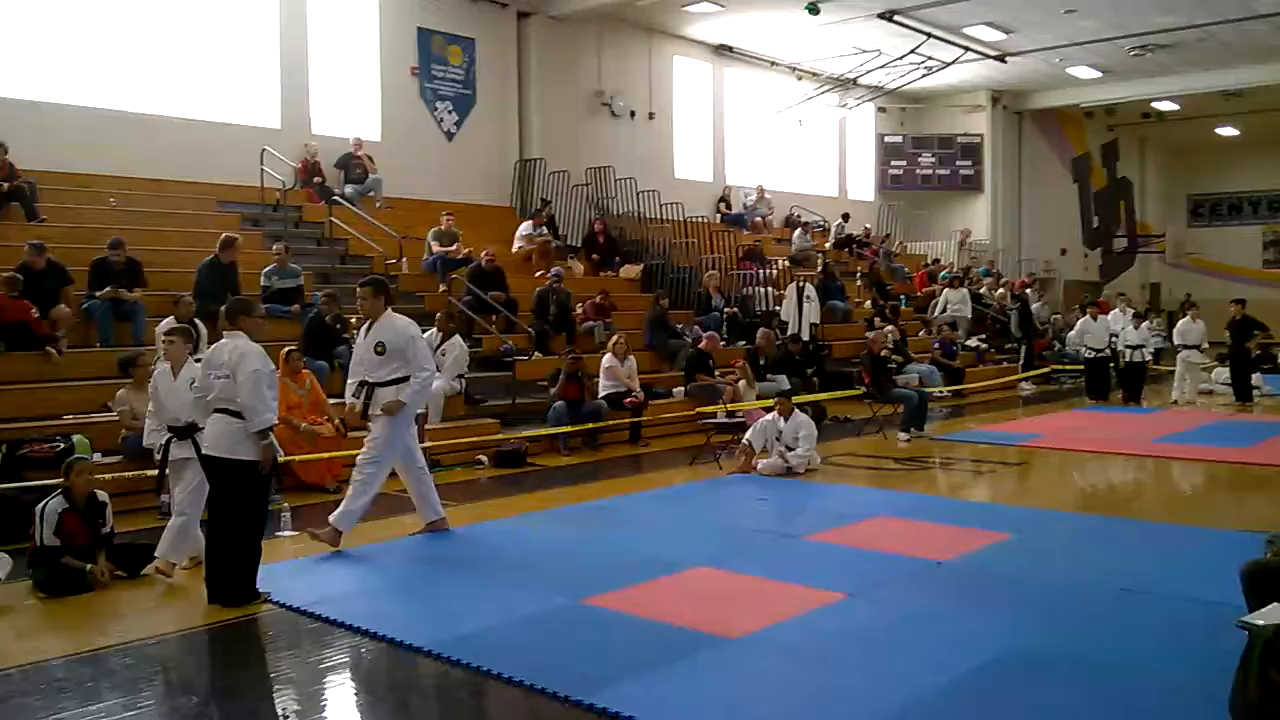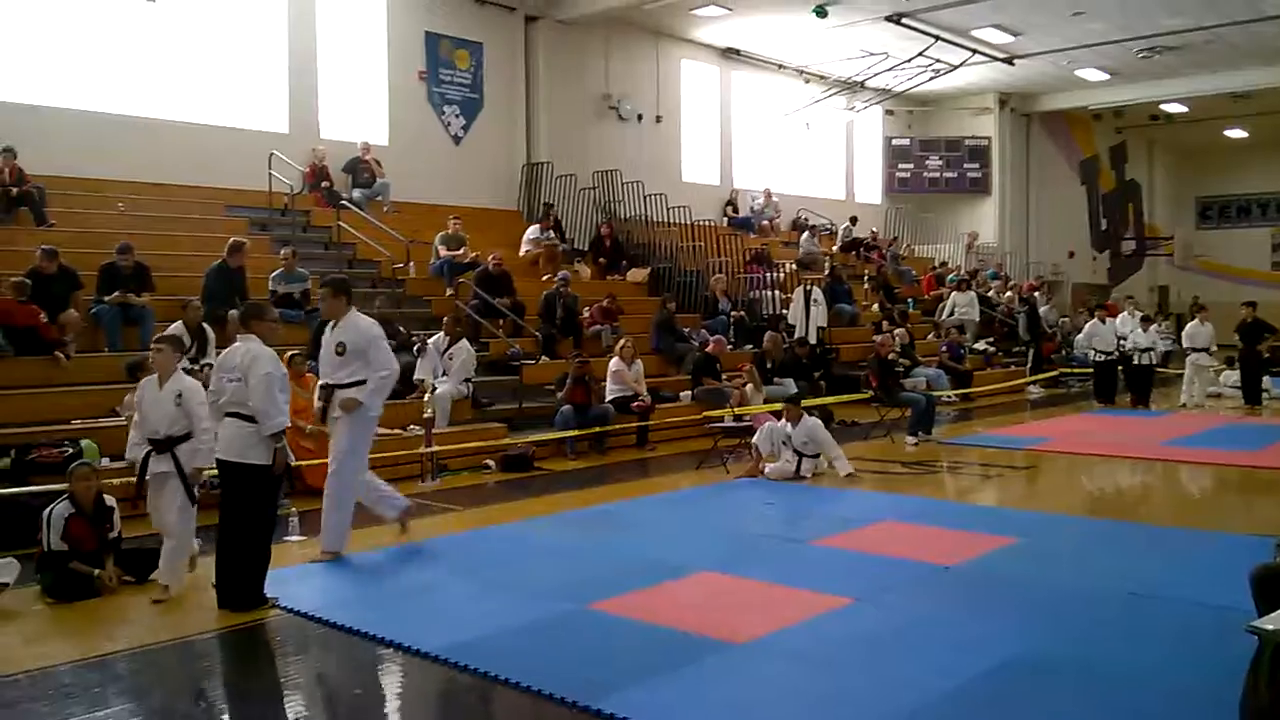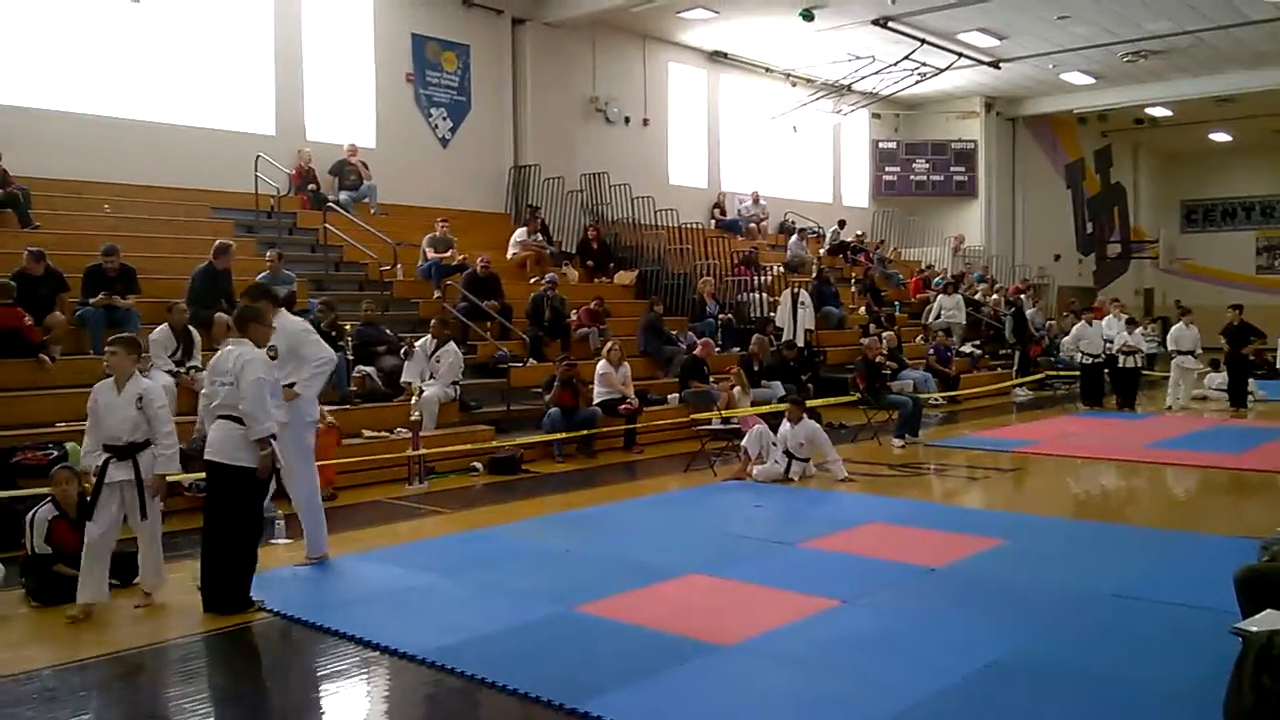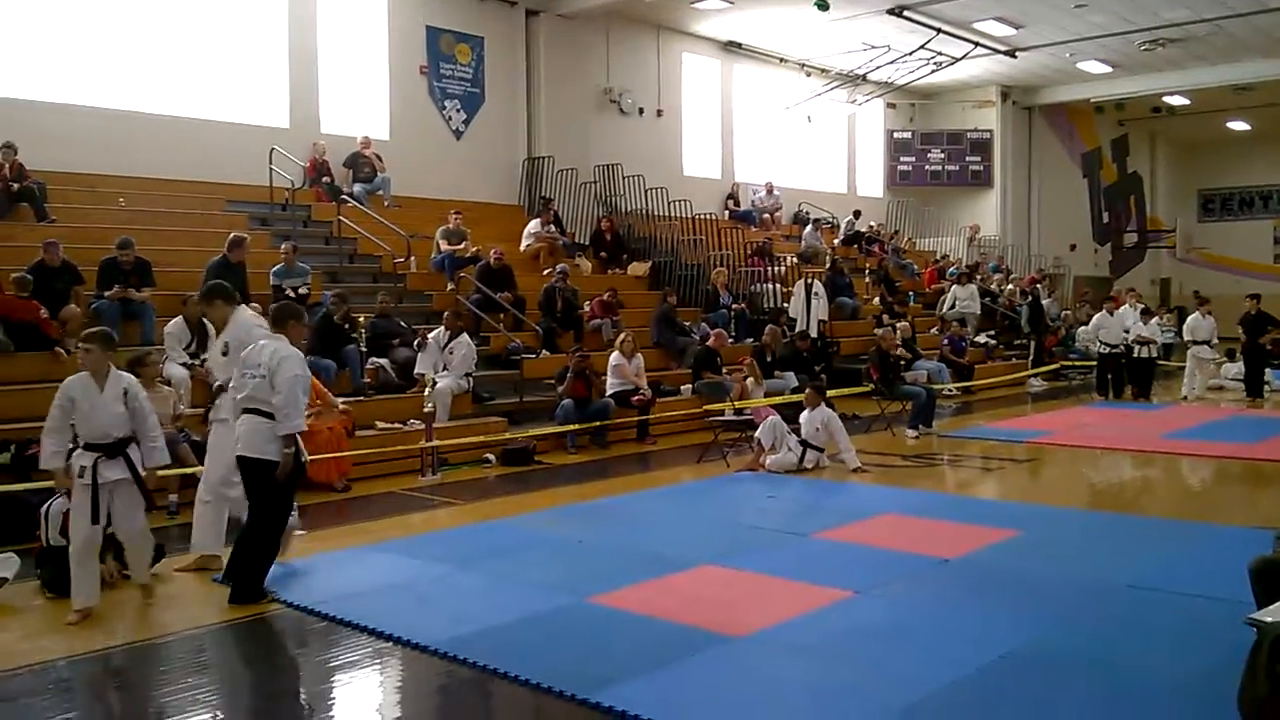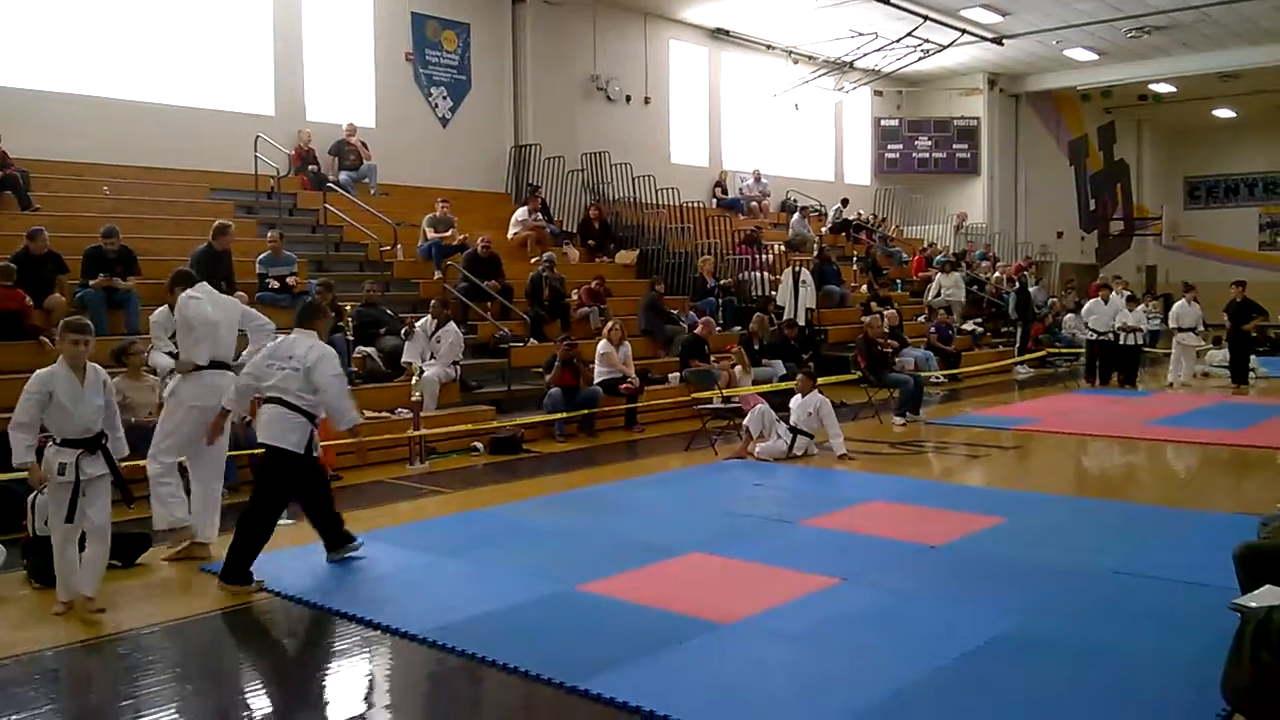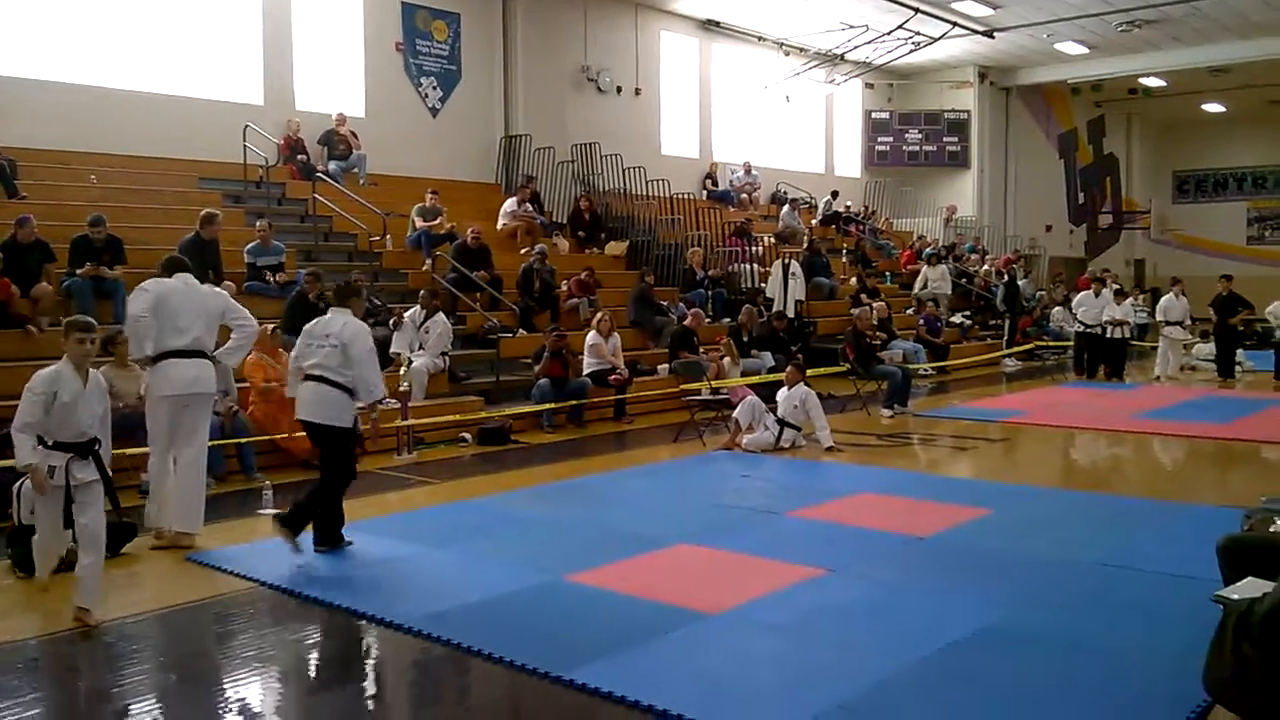
dt=0.3s
person 1, frame 1
left shoulder: (213, 353)
right shoulder: (250, 352)
left elbow: (202, 398)
right elbow: (254, 402)
right wrist: (266, 443)
left hip: (217, 441)
right hip: (245, 442)
left knee: (221, 517)
right knee: (246, 520)
left ankle: (219, 589)
right ankle: (238, 591)
person 1, frame 2
left shoulder: (225, 356)
right shoulder: (262, 355)
left elbow: (214, 401)
right elbow: (266, 405)
right wrist: (279, 445)
left hip: (230, 446)
right hip: (257, 446)
left knee: (232, 521)
right knee: (256, 523)
left ankle: (228, 593)
right ankle: (247, 596)
person 1, frame 3
left shoulder: (219, 358)
right shoulder: (255, 359)
left elbow: (207, 406)
right elbow: (256, 410)
right wrist: (264, 451)
left hip: (218, 447)
right hip: (245, 449)
left knee: (217, 524)
right knee: (243, 527)
left ankle: (214, 597)
right ankle: (232, 599)
person 1, frame 4
left shoulder: (251, 352)
right shoulder: (290, 356)
left elbow: (238, 397)
right elbow: (287, 406)
right wrist: (289, 450)
left hip: (248, 437)
right hip: (272, 443)
left knee: (260, 513)
right knee: (268, 518)
left ankle: (237, 577)
right ankle: (246, 589)
person 1, frame 5
left shoulder: (276, 346)
right shoulder: (321, 353)
left elbow: (246, 381)
right elbow: (335, 396)
left wrist: (220, 418)
right wrist: (355, 433)
left hip: (271, 421)
right hip: (292, 429)
left knee: (314, 486)
right knee: (266, 503)
left ankle: (338, 543)
right ankle: (234, 573)
person 1, frame 6
left shoulder: (313, 327)
right shoulder: (356, 329)
left elbow: (295, 366)
right elbow: (366, 372)
left wrist: (300, 396)
right wrist: (373, 411)
left hip: (310, 400)
right hip: (335, 403)
left knee: (335, 468)
right knee: (340, 473)
left ankle: (328, 535)
right ankle: (291, 523)
person 2, frame 1
left shoulder: (404, 328)
right shoulder: (366, 330)
left elbow: (427, 369)
right elbow: (357, 370)
left wrist: (402, 400)
right wrist: (352, 400)
left hip: (394, 404)
right hip: (376, 403)
left knee: (370, 463)
right knee: (410, 463)
left ankle: (336, 529)
right ankle: (436, 518)
person 2, frame 2
left shoulder: (365, 328)
right shoulder: (332, 329)
left elbow: (388, 370)
left wrist: (359, 399)
right wrist: (321, 402)
left hip: (355, 407)
right hip: (337, 407)
left knee: (340, 475)
right knee: (354, 473)
left ankle: (331, 545)
right ankle: (398, 508)
person 2, frame 3
left shoulder: (295, 328)
left elbow: (326, 358)
left wrist: (298, 390)
left hip: (293, 414)
right hip: (270, 414)
left knee: (300, 483)
left ankle: (317, 549)
person 2, frame 4
left shoulder: (246, 323)
right shoulder: (231, 327)
right hip: (229, 410)
left knee: (223, 482)
right knee: (211, 485)
right ankle: (207, 552)
person 2, frame 5
left shoulder: (190, 298)
right shoulder: (230, 302)
left elbow: (209, 322)
right elbow: (265, 329)
left wrist: (195, 360)
right wrist: (242, 362)
left hip: (197, 384)
right hip: (224, 384)
left knee: (162, 456)
right knee: (209, 467)
left ankle: (178, 525)
right ankle: (200, 541)
person 2, frame 6
left shoulder: (154, 287)
right shoulder: (214, 295)
left elbow: (137, 316)
right elbow: (249, 327)
left wrist: (142, 354)
right wrist: (221, 357)
left hip: (167, 373)
right hip: (202, 375)
left knee: (161, 453)
right knee: (192, 454)
left ankle: (159, 524)
right ankle: (184, 529)
person 3, frame 1
left shoulder: (202, 375)
right shoulder: (158, 376)
right elbow: (153, 414)
right wrist: (156, 445)
left hip: (197, 445)
right hip: (172, 444)
left knee: (185, 505)
right knee: (181, 504)
left ankle: (168, 558)
right ankle: (195, 551)
person 3, frame 2
left shoulder: (189, 387)
right shoulder: (145, 386)
left elbow: (204, 429)
right elbow: (138, 426)
left wrist: (199, 466)
right wrist: (138, 460)
left hip: (181, 459)
right hip: (154, 459)
left knee: (177, 522)
right knee: (161, 520)
left ankle: (167, 581)
right ankle: (190, 551)
person 3, frame 3
left shoulder: (149, 391)
right shoulder: (100, 391)
left elbow: (165, 433)
right elbow: (93, 433)
left wrist: (160, 474)
right wrist: (91, 467)
left hip: (140, 467)
right hip: (107, 467)
left knee: (147, 532)
right knee: (96, 536)
left ankle: (149, 588)
right ankle: (88, 600)
person 3, frame 4
left shoulder: (128, 384)
right shoulder: (71, 387)
left elbow: (148, 426)
right elbow: (55, 430)
left wrist: (151, 465)
right wrist: (57, 469)
left hip: (124, 463)
right hip: (88, 467)
left knee: (134, 530)
right knee: (83, 538)
left ankle: (143, 578)
right ankle: (83, 602)
person 3, frame 5
left shoulder: (100, 376)
right shoulder: (44, 380)
left elbow: (112, 419)
right elbow: (21, 426)
left wrist: (117, 455)
right wrist: (30, 464)
left hip: (98, 459)
right hip: (63, 461)
left knee: (99, 527)
right knee: (65, 531)
left ankle: (87, 594)
right ankle: (67, 594)
person 3, frame 6
left shoulder: (98, 382)
right shoulder: (46, 379)
right elbow: (23, 427)
left wrist: (103, 460)
right wrist: (32, 468)
left hip: (88, 464)
right hip: (53, 464)
left knee: (93, 535)
right knee: (51, 534)
left ankle: (84, 606)
right ankle: (43, 573)
